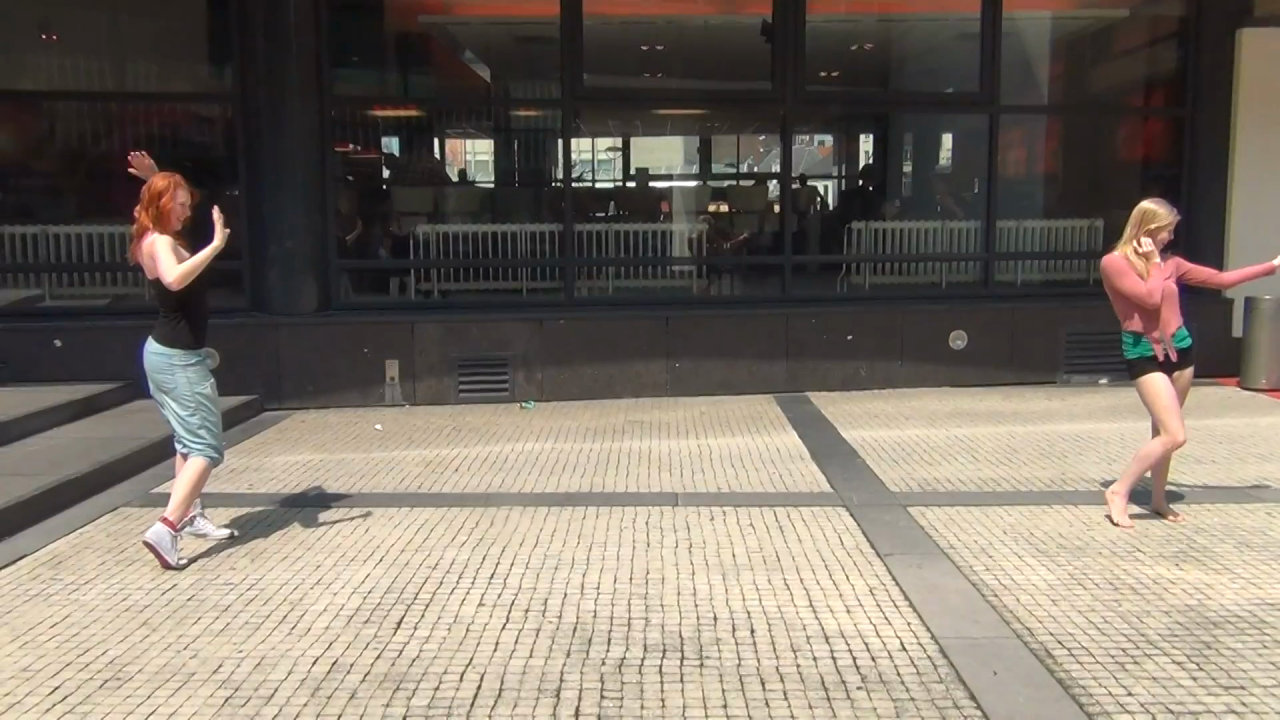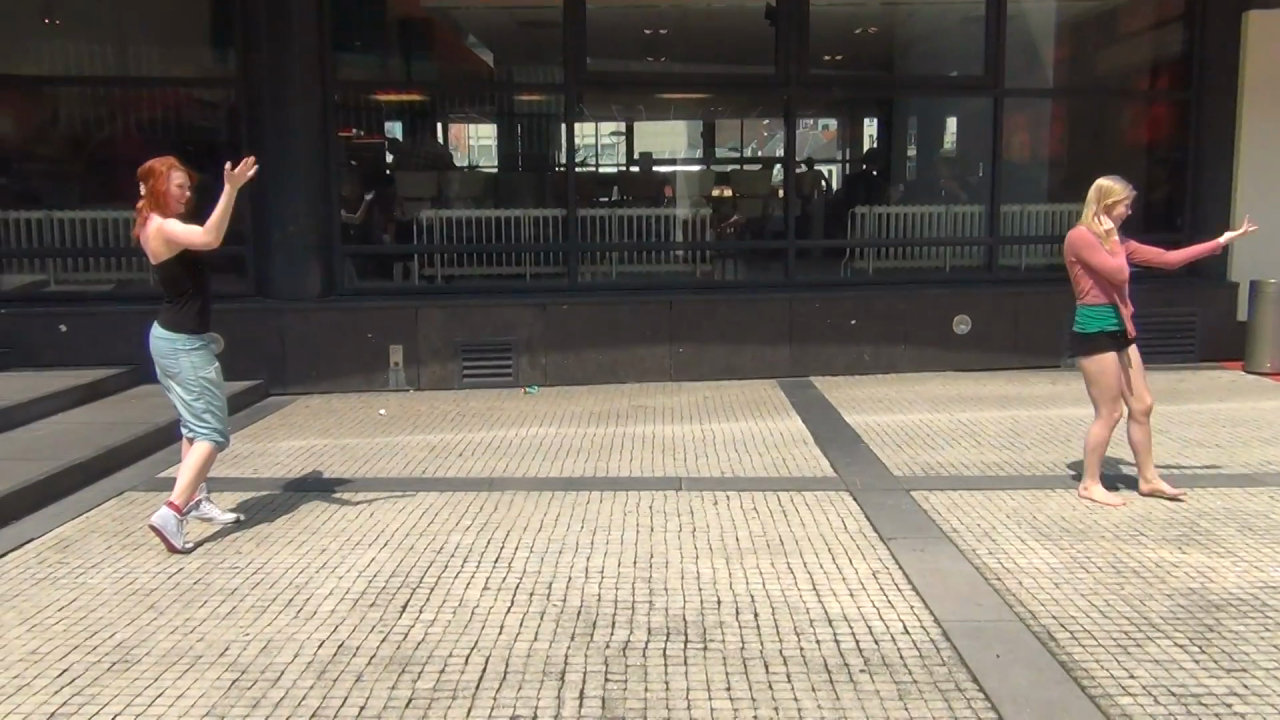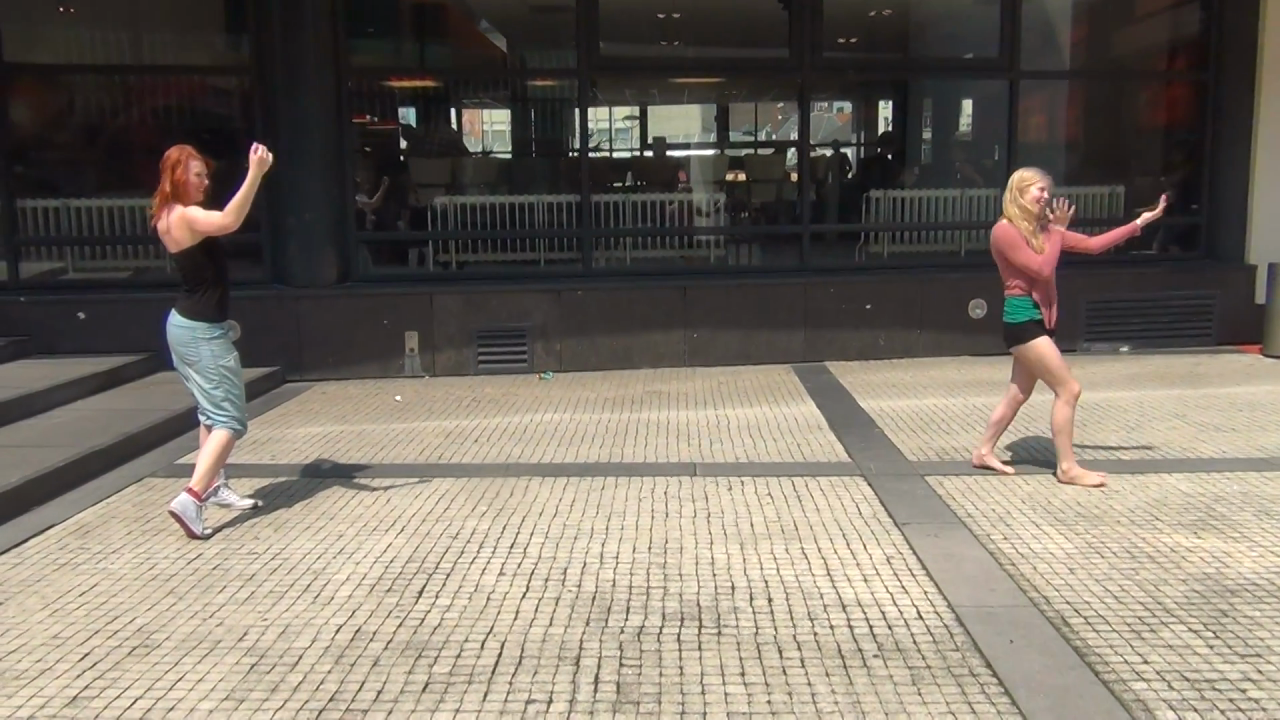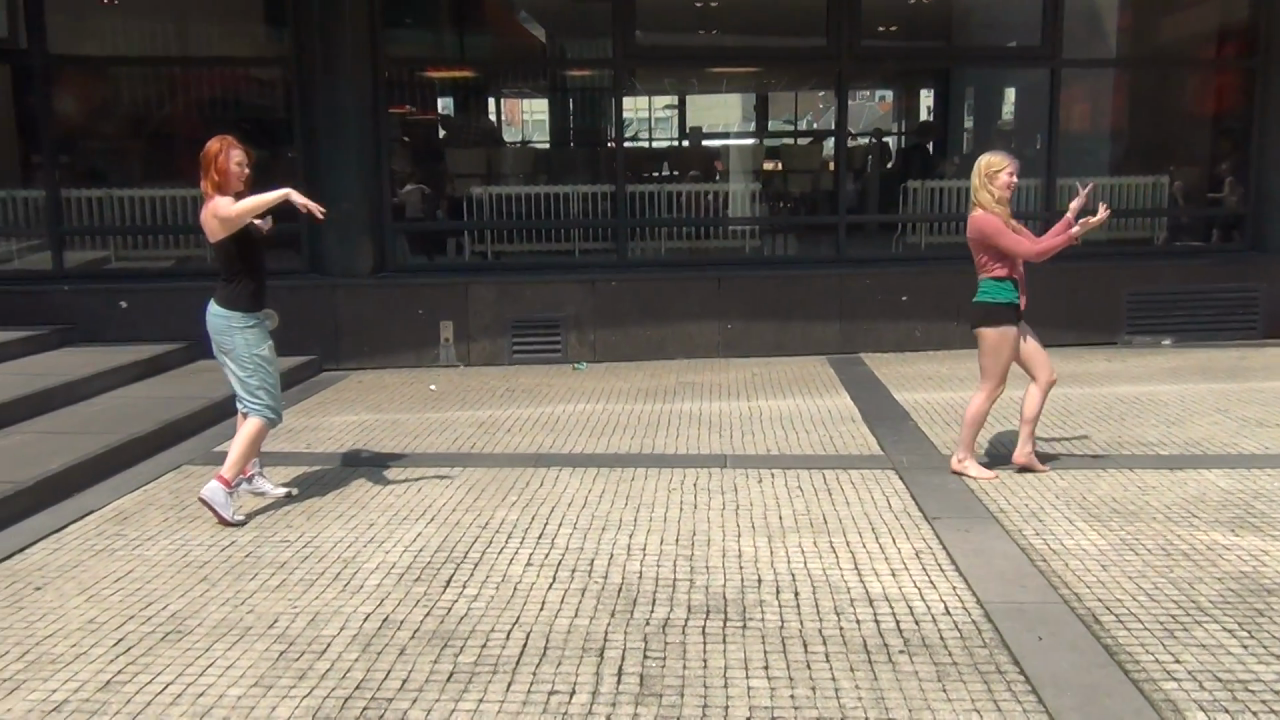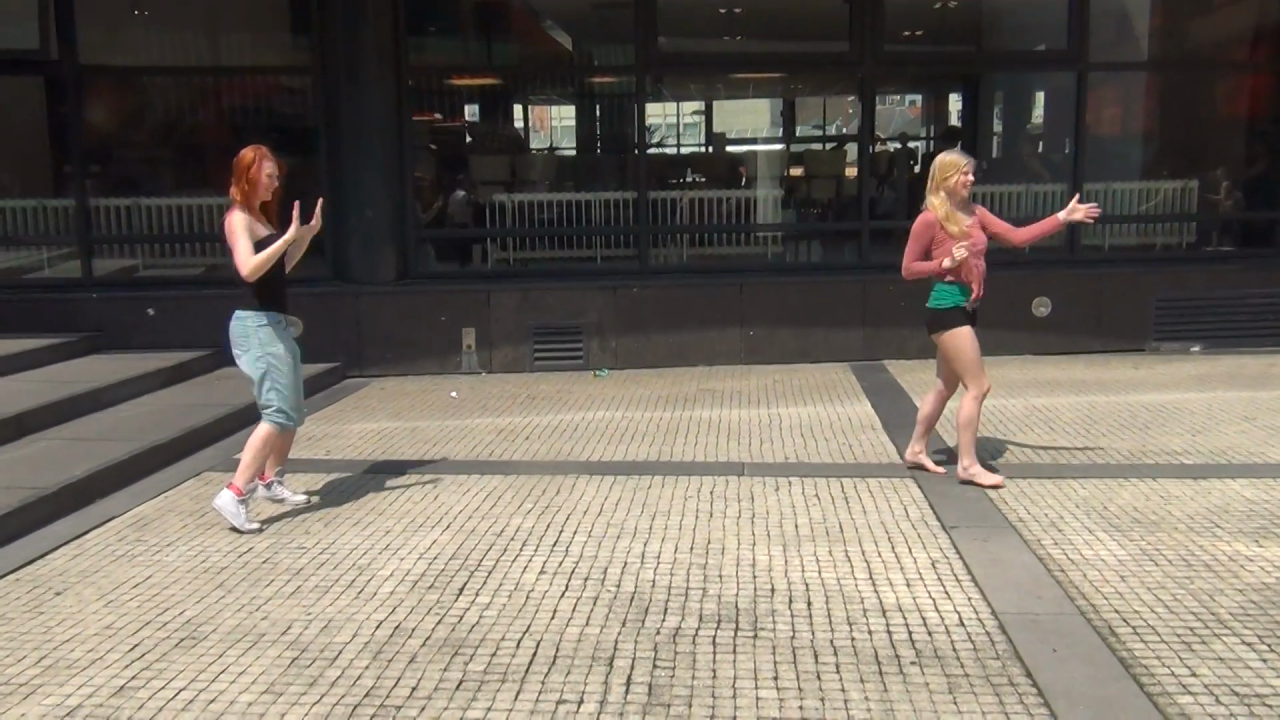
dt=0.5s
person 1, frame 1
left shoulder: (158, 238)
right shoulder: (160, 242)
left elbow: (165, 205)
right elbow: (175, 279)
left wrist: (155, 186)
right wrist: (214, 246)
left hip: (168, 353)
right hip: (177, 360)
left knee: (189, 441)
right knee: (205, 448)
left ankle: (190, 515)
right ankle: (165, 530)
person 1, frame 2
left shoulder: (155, 226)
right shoulder: (165, 228)
right elbow: (211, 237)
right wrist: (230, 190)
left hip: (172, 337)
right hip: (185, 344)
left knee: (196, 425)
right knee: (212, 431)
left ankle: (196, 499)
right ankle: (172, 513)
person 1, frame 3
left shoulder: (169, 218)
right shoulder: (185, 216)
right elbow: (228, 222)
right wrist: (255, 175)
left hip: (188, 324)
right hip: (203, 331)
left knee: (212, 412)
right knee: (230, 419)
left ankle: (214, 486)
right ankle: (191, 499)
person 1, frame 4
left shoulder: (217, 207)
right shoulder: (220, 205)
right elbow: (238, 211)
left wrist: (257, 225)
right wrist: (285, 194)
left hip: (230, 315)
right hip: (240, 320)
left knee: (251, 400)
right knee: (265, 407)
left ankle: (249, 473)
right ankle: (221, 486)
person 1, frame 5
left shoulder: (261, 215)
right shoulder: (238, 218)
left elbow: (282, 266)
right elbow: (248, 271)
left wrist: (308, 233)
right wrist: (288, 237)
left hip: (275, 323)
right hip: (257, 325)
left knee: (290, 412)
right knee: (279, 413)
left ankle: (269, 480)
right ankle: (234, 494)
person 2, frame 1
left shoulder: (1170, 262)
right shoulder: (1114, 263)
left elbow: (1221, 279)
right elbow: (1151, 298)
right wrist: (1155, 262)
left hip: (1179, 349)
right hip: (1144, 354)
left knee: (1163, 432)
right knee: (1174, 436)
left ankle: (1158, 499)
right ankle: (1119, 491)
person 2, frame 2
left shoulder: (1118, 242)
right shoulder: (1080, 237)
left elbow: (1170, 259)
right elbow: (1119, 273)
left wrist: (1222, 241)
right wrist: (1112, 238)
left hip: (1118, 330)
right hip: (1094, 331)
left knee: (1143, 405)
right knee: (1109, 412)
left ankle: (1148, 478)
right ankle: (1090, 484)
person 2, frame 3
left shoulder: (1042, 229)
right shoulder: (1004, 231)
left elbow: (1091, 245)
right elbow: (1042, 269)
left wrist: (1140, 223)
right wrist: (1057, 230)
left hip: (1038, 319)
right hip: (1024, 321)
left knee: (1018, 394)
right knee: (1069, 390)
left ankle: (984, 452)
right ankle: (1068, 466)
person 2, frame 4
left shoulder: (999, 217)
right shoulder: (983, 220)
left elbow: (1032, 248)
right elbow: (1034, 252)
left wrist: (1071, 215)
right wrist: (1077, 231)
left hip: (1008, 308)
right hip: (994, 307)
left knee: (1045, 376)
right knee: (991, 387)
left ankle: (1025, 451)
right ankle: (962, 458)
person 2, frame 5
left shoulder: (975, 214)
right shoulder: (929, 220)
left elbow: (1019, 237)
right elbow: (908, 269)
left wrist: (1063, 217)
right wrist: (947, 263)
left hip: (963, 308)
right hip: (946, 309)
left knee: (945, 386)
right knee: (977, 387)
left ankle: (916, 450)
right ankle: (968, 464)
